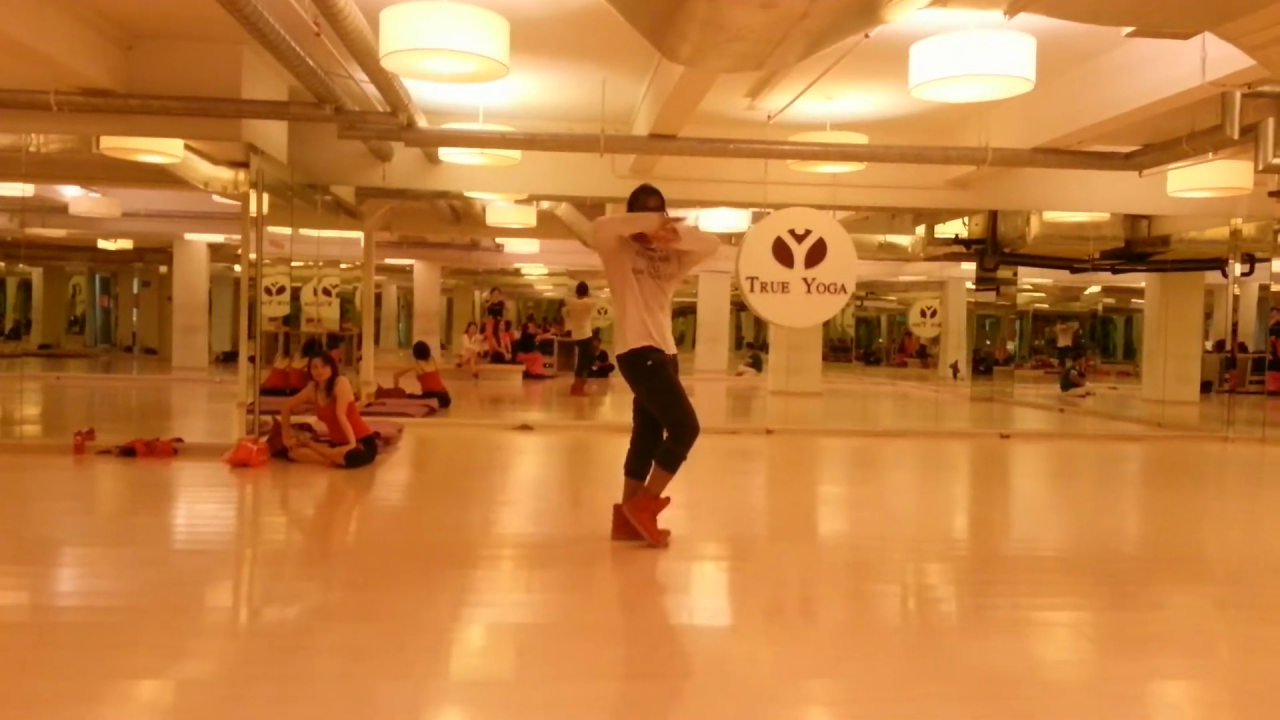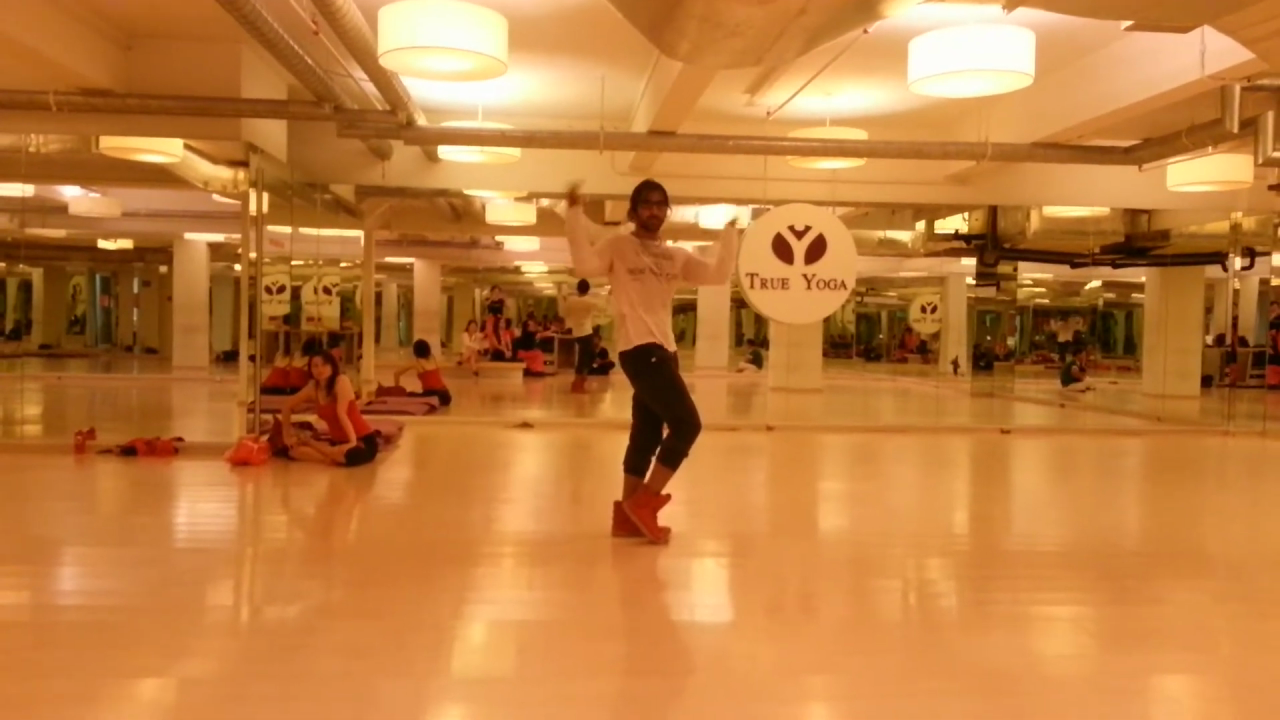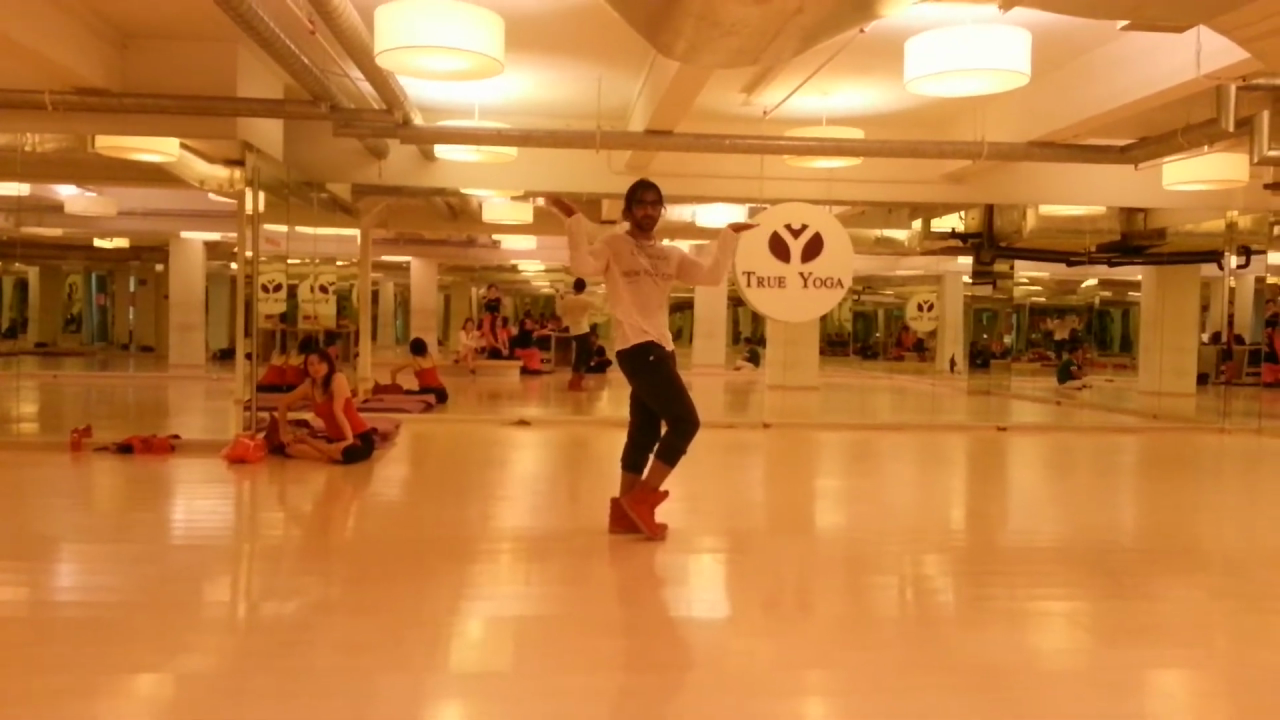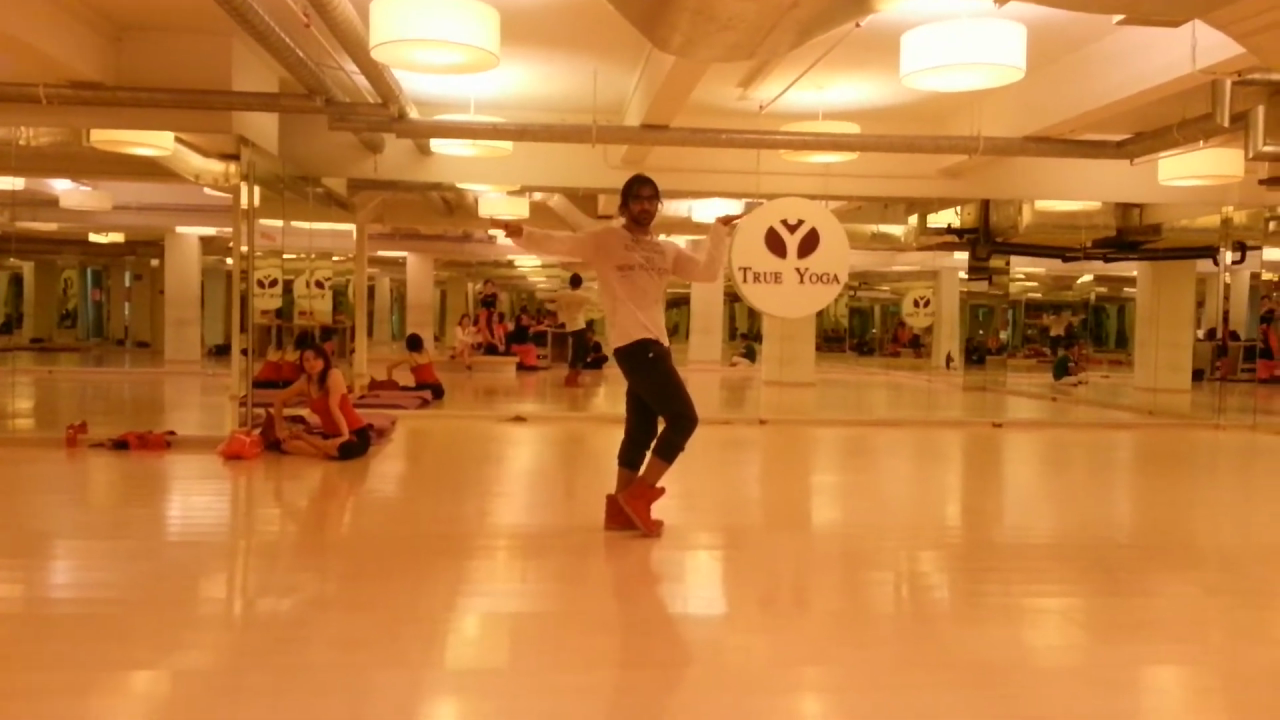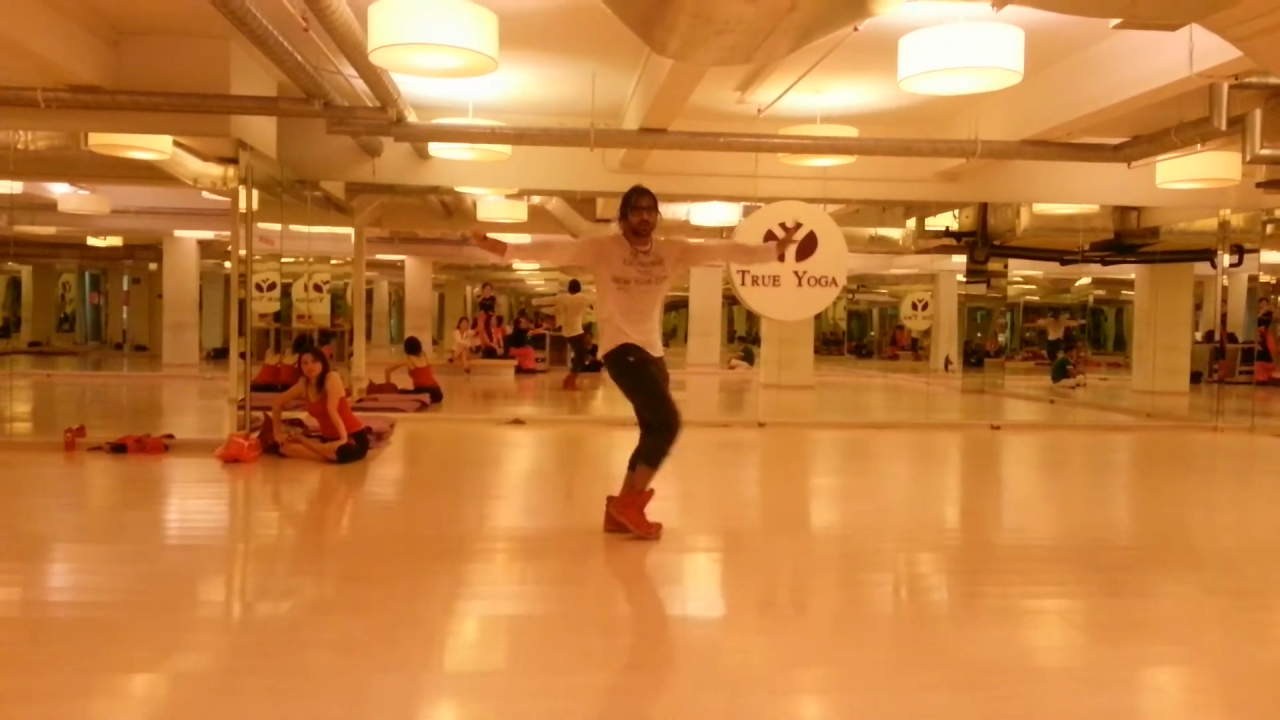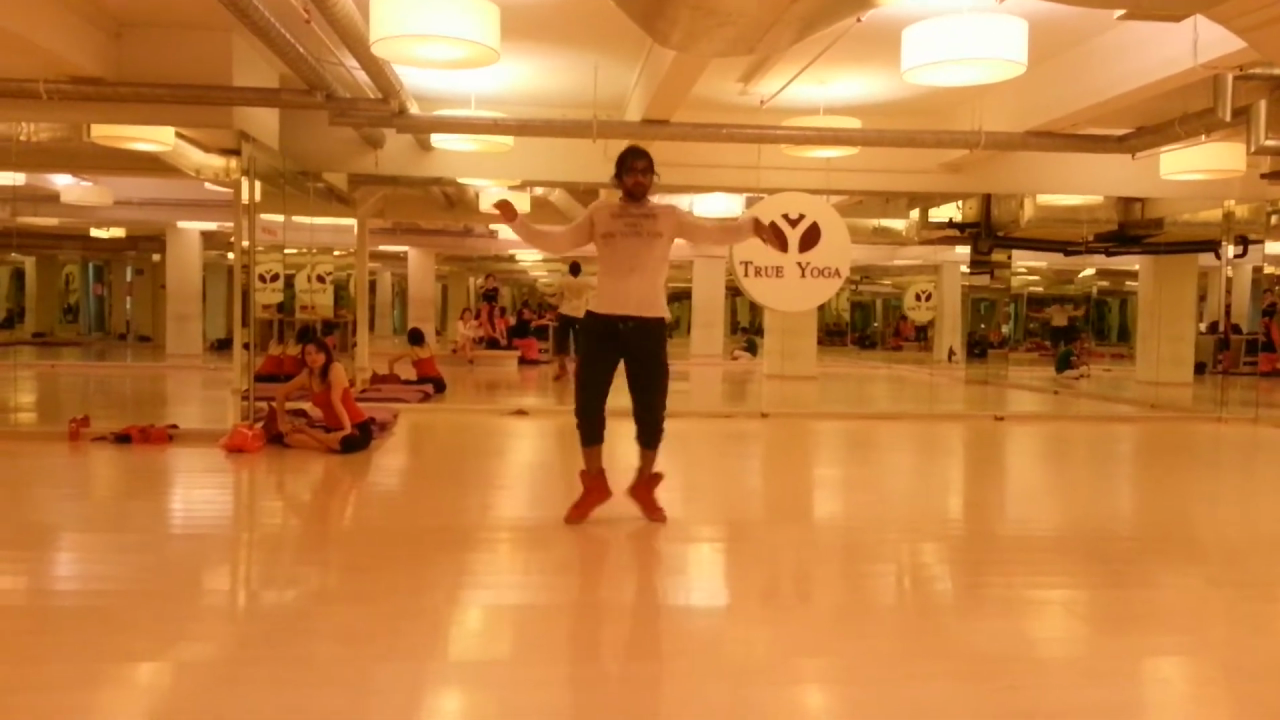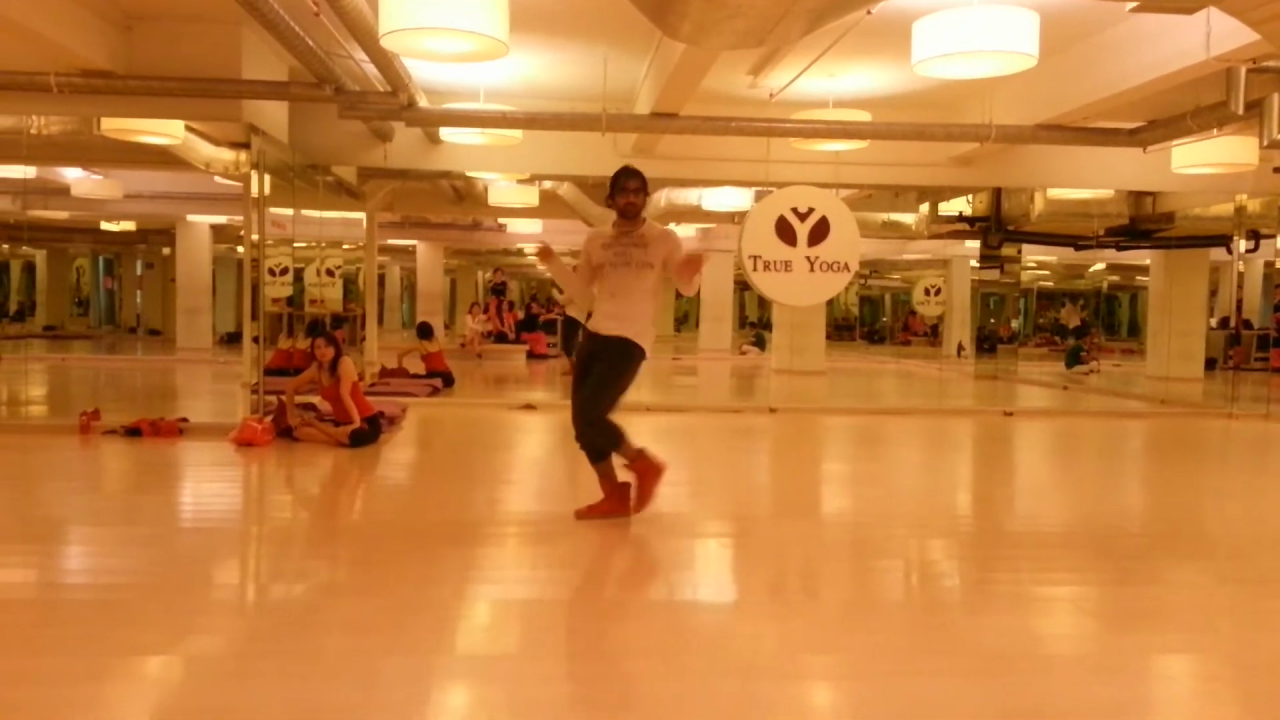
dt=0.3s
person 1, frame 1
left shoulder: (674, 256)
right shoulder: (618, 249)
left elbow: (708, 245)
right elbow: (602, 229)
left wrist: (673, 234)
right wrist: (649, 225)
left hip: (664, 353)
right hip: (638, 353)
left knee: (648, 437)
right knee: (685, 427)
left ankle: (627, 516)
right ankle: (644, 504)
person 1, frame 2
left shoulder: (677, 256)
right shoulder: (618, 245)
left elbow: (718, 275)
right elbow: (584, 265)
left wrist: (729, 233)
right wrist: (575, 212)
left hip: (664, 350)
right hip: (639, 349)
left knee: (647, 434)
right knee: (687, 423)
left ankle: (628, 513)
right ankle: (645, 501)
person 1, frame 3
left shoulder: (671, 255)
right shoulder: (613, 244)
left elbow: (712, 276)
right elbow: (583, 266)
left wrist: (728, 236)
right wrist: (574, 221)
left hip: (660, 349)
right hip: (636, 348)
left knee: (645, 431)
right knee: (684, 421)
left ankle: (624, 511)
right ankle: (642, 497)
person 1, frame 4
left shoulder: (668, 250)
right shoulder: (605, 238)
left elbow: (710, 273)
right elbow: (559, 244)
left wrist: (720, 231)
right wrist: (523, 234)
left hip: (656, 344)
right hip: (635, 344)
left knee: (641, 429)
right knee: (684, 418)
left ankle: (621, 505)
right ankle: (638, 493)
person 1, frame 5
left shoulder: (672, 250)
right shoulder: (602, 247)
left elbow: (719, 251)
right elbow: (553, 249)
left wrist: (769, 249)
right wrist: (502, 247)
left hip: (651, 354)
right hip: (622, 351)
left knee: (657, 433)
right knee: (667, 423)
left ankle: (622, 508)
right ankle: (630, 503)
person 1, frame 6
left shoulder: (668, 215)
right shoulder: (601, 212)
left elbow: (711, 233)
right elbow: (557, 243)
left wrist: (748, 225)
right wrist: (515, 220)
left hip: (648, 320)
right hip: (601, 318)
left knee: (650, 409)
right knee: (588, 401)
left ankle: (644, 484)
right ankle: (594, 484)
person 1, frame 7
left shoulder: (663, 238)
right shoulder: (596, 240)
left elbow: (688, 285)
right elbow: (578, 288)
left wrist: (692, 272)
right wrist: (553, 263)
left hip: (629, 338)
right hip: (595, 336)
left knee: (592, 415)
right knee: (586, 420)
left ankle: (642, 464)
right ankle: (615, 493)
